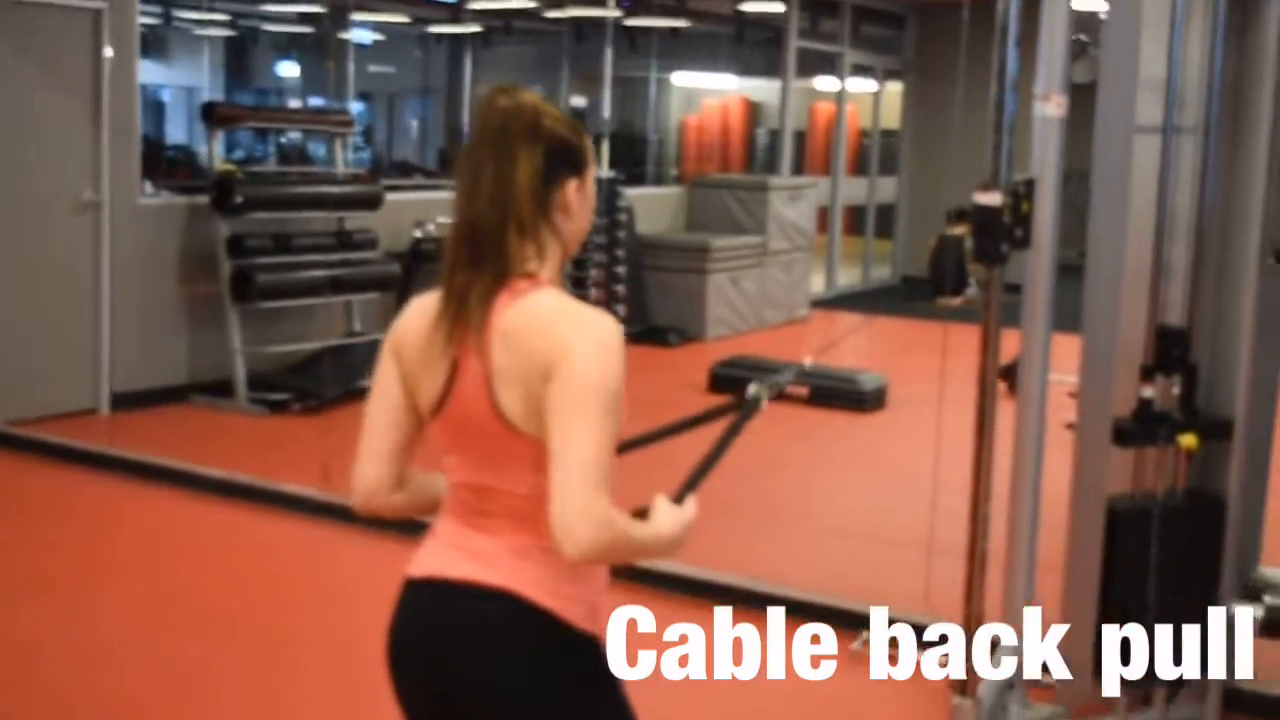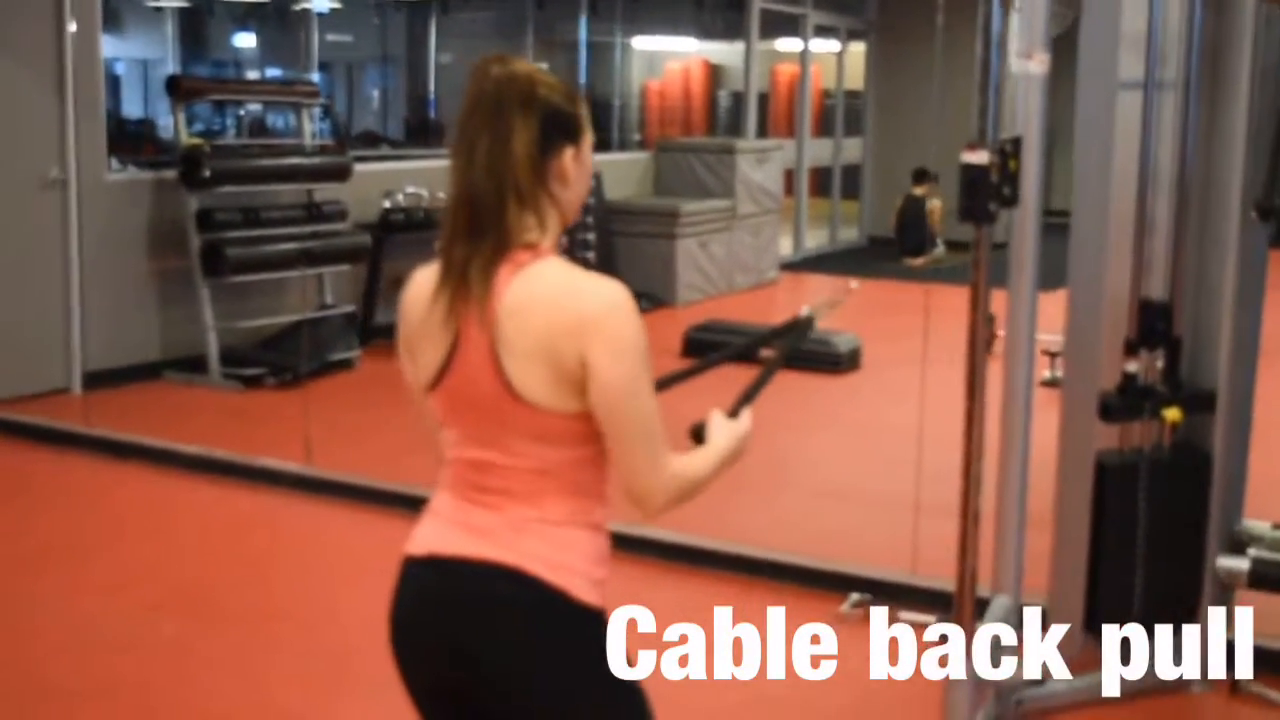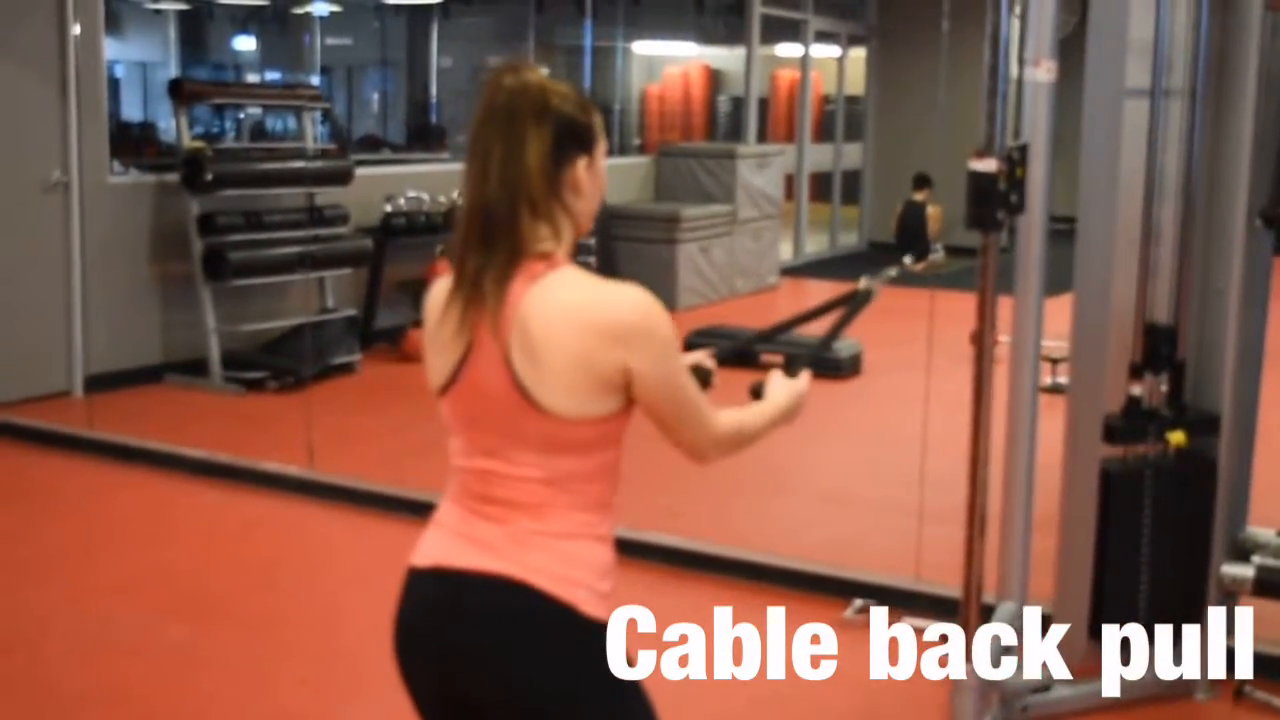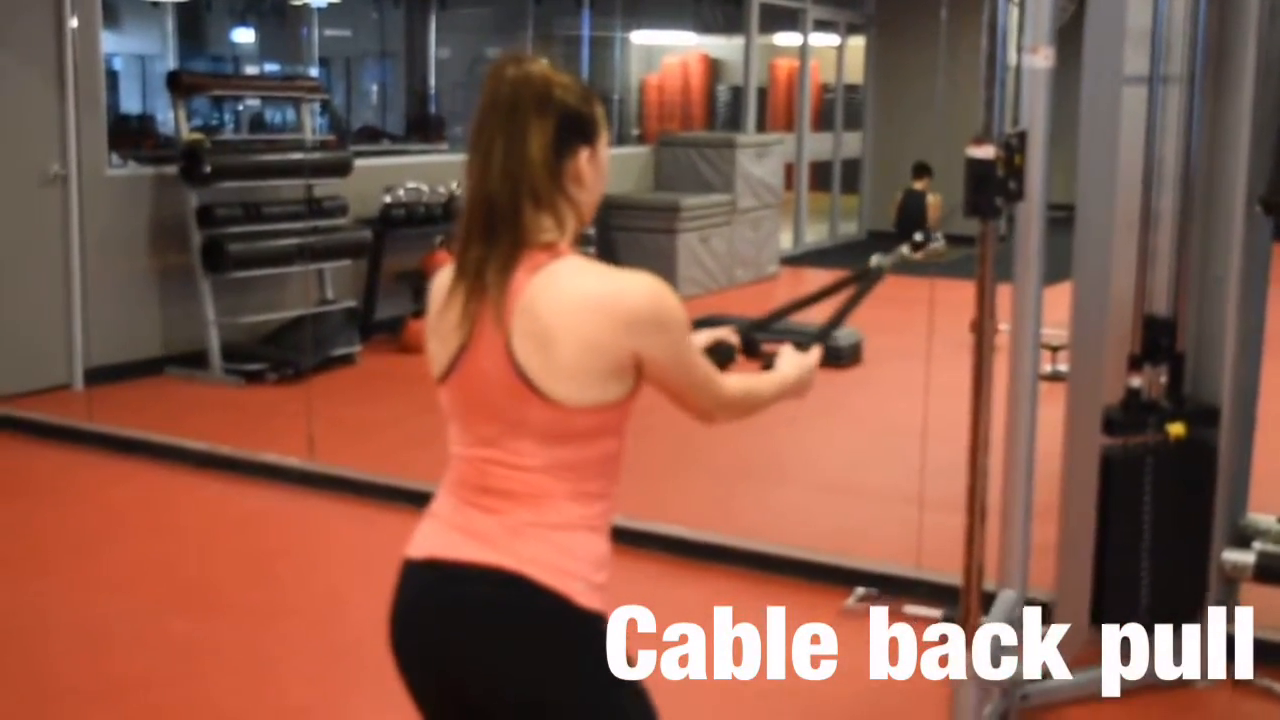
dt=0.4s
person 1, frame 1
left shoulder: (419, 322)
right shoulder: (579, 332)
left elbow: (374, 490)
right elbow: (582, 532)
right wrist: (662, 532)
left hip: (421, 624)
right hip: (531, 638)
person 1, frame 2
left shoulder: (424, 293)
right shoulder: (593, 304)
right elbow: (652, 490)
right wrist: (722, 445)
left hip: (424, 599)
right hip: (536, 612)
person 1, frame 3
left shoulder: (445, 301)
right shoulder: (618, 312)
right elbow: (704, 442)
right wrist: (776, 406)
left hip: (428, 608)
right hip: (541, 623)
person 1, frame 4
left shoulder: (448, 289)
right shoulder: (626, 299)
right elbow: (712, 404)
left wrist: (674, 351)
right wrist: (784, 380)
left hip: (424, 598)
right hip: (536, 614)
